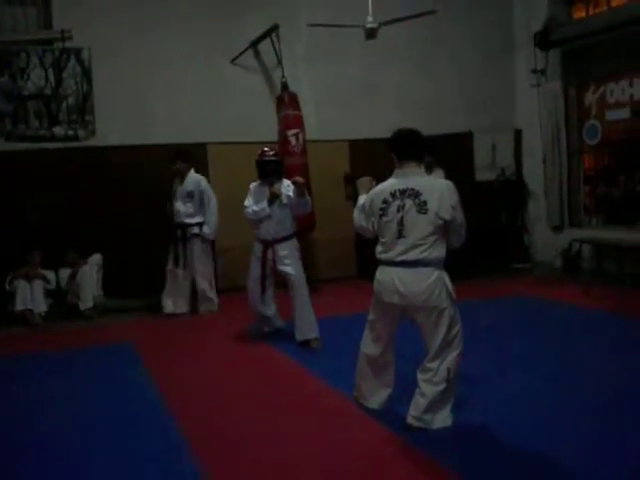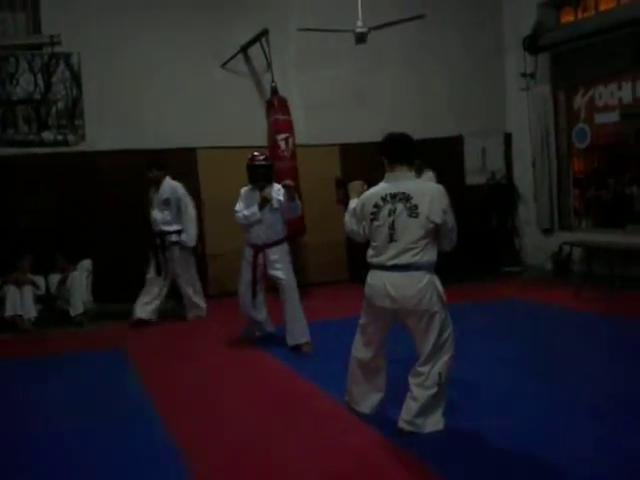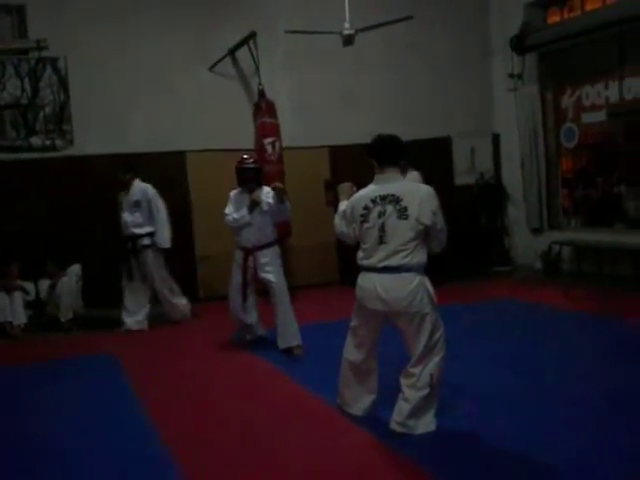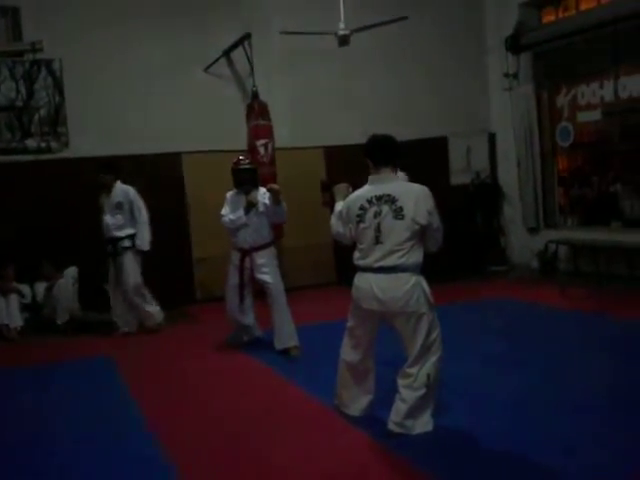
dt=0.2s
person 1, frame 1
left shoulder: (378, 193)
right shoulder: (444, 188)
left elbow: (364, 228)
right elbow: (457, 237)
left wrist: (362, 196)
left hip: (388, 278)
right hip: (427, 280)
left knee: (376, 340)
right knee: (444, 347)
left ankle: (369, 395)
right ankle: (426, 413)
person 1, frame 2
left shoulder: (369, 197)
right shoulder: (434, 192)
left elbow: (355, 232)
right elbow: (448, 241)
left wrist: (353, 199)
left hip: (379, 282)
right hip: (418, 283)
left knee: (368, 344)
right knee: (436, 350)
left ankle: (361, 399)
right ankle: (419, 417)
person 1, frame 3
left shoulder: (359, 199)
right shoulder: (424, 194)
left elbow: (345, 234)
right elbow: (438, 242)
left wrist: (343, 202)
left hip: (370, 284)
right hip: (408, 285)
left knee: (359, 346)
right knee: (427, 351)
left ankle: (353, 401)
right ankle: (411, 418)
person 1, frame 4
left shoulder: (354, 200)
right shoulder: (419, 194)
left elbow: (341, 234)
right elbow: (434, 241)
left wrist: (339, 203)
left hip: (366, 284)
right hip: (405, 285)
left knee: (356, 347)
right knee: (424, 351)
left ankle: (350, 402)
right ankle: (408, 418)
person 2, frame 1
left shoulder: (288, 186)
right shoulder: (254, 188)
left elbow: (303, 209)
right elbow: (249, 213)
left wrist: (301, 192)
right wrist: (269, 201)
left hip: (286, 245)
right hip: (263, 246)
left knee: (298, 284)
right knee: (257, 288)
left ankle: (307, 333)
right ankle: (269, 323)
person 2, frame 2
left shoulder: (279, 190)
right shoulder: (245, 193)
left elbow: (294, 213)
right elbow: (240, 218)
left wrist: (292, 196)
right wrist: (259, 206)
left hip: (277, 249)
right hip: (253, 251)
left knee: (289, 289)
right knee: (248, 293)
left ankle: (299, 338)
right ankle: (260, 327)
person 2, frame 3
left shoulder: (268, 193)
right shoulder: (234, 196)
left elbow: (283, 216)
right elbow: (230, 221)
left wrist: (281, 198)
right wrist: (249, 208)
left hip: (267, 252)
right hip: (243, 254)
left knee: (279, 291)
right knee: (238, 296)
left ankle: (290, 340)
right ankle: (251, 330)
person 2, frame 4
left shoulder: (264, 194)
right shoulder: (231, 197)
left elbow: (279, 217)
right elbow: (226, 222)
left wrist: (277, 200)
right wrist: (245, 209)
left hip: (263, 253)
right hip: (240, 255)
left knee: (276, 293)
right knee: (235, 297)
left ankle: (287, 341)
right ankle: (248, 332)
person 3, frame 1
left shoulder: (199, 181)
right shoulder: (177, 183)
left elbow: (211, 206)
left wrist: (208, 231)
right wrist: (176, 228)
left hip: (196, 231)
right hip: (181, 232)
left knee: (202, 270)
right knee: (174, 270)
left ankle: (208, 305)
right ankle: (175, 306)
person 3, frame 2
left shoulder: (176, 188)
right shoulder: (153, 191)
left elbow: (189, 213)
left wrist: (188, 239)
right wrist: (156, 236)
left hip: (176, 239)
right hip: (160, 240)
left knee: (186, 277)
right knee: (155, 278)
left ankle: (197, 310)
right ankle: (144, 314)
person 3, frame 3
left shoulder: (146, 190)
right shoulder: (123, 195)
left elbow: (160, 214)
left wrist: (162, 241)
right wrist: (127, 241)
left hip: (147, 242)
right hip: (132, 244)
left knee: (160, 280)
right knee: (132, 283)
left ankle: (181, 311)
right ankle: (134, 322)
person 3, frame 4
left shoulder: (127, 192)
right shoulder: (104, 197)
left elbow: (142, 217)
right elbow: (106, 222)
left wrist: (142, 243)
right wrist: (107, 244)
left hip: (128, 244)
right hip: (114, 246)
left knee: (132, 284)
right knee: (115, 287)
left ankle: (154, 317)
right ankle: (127, 325)
